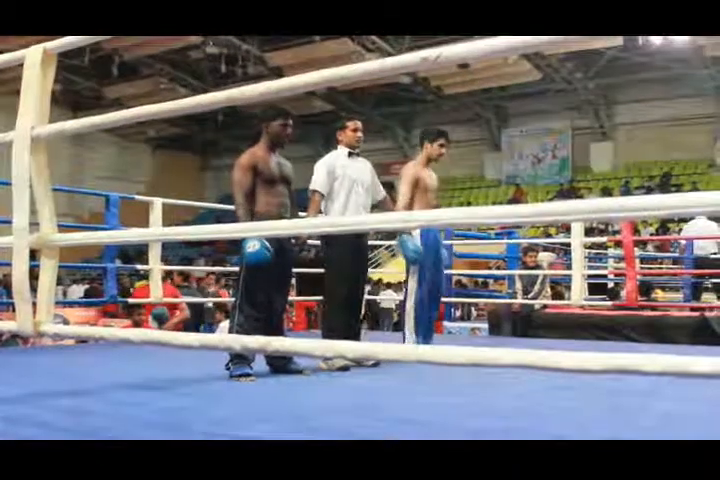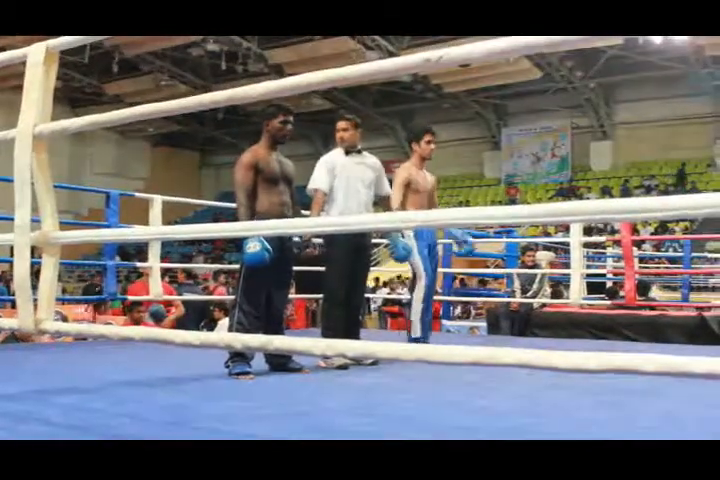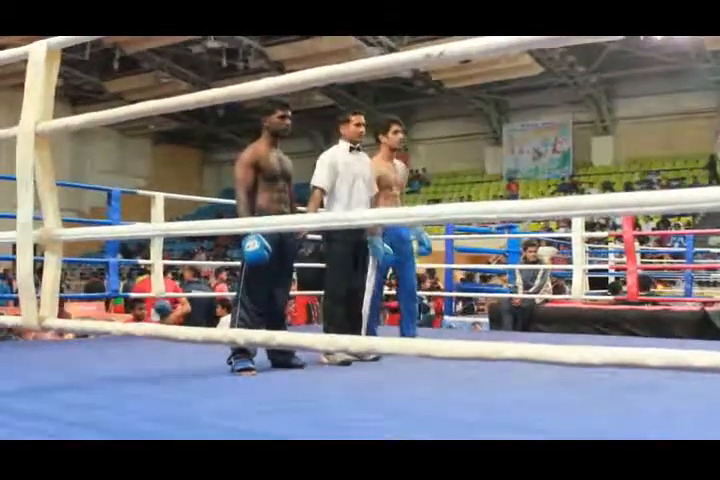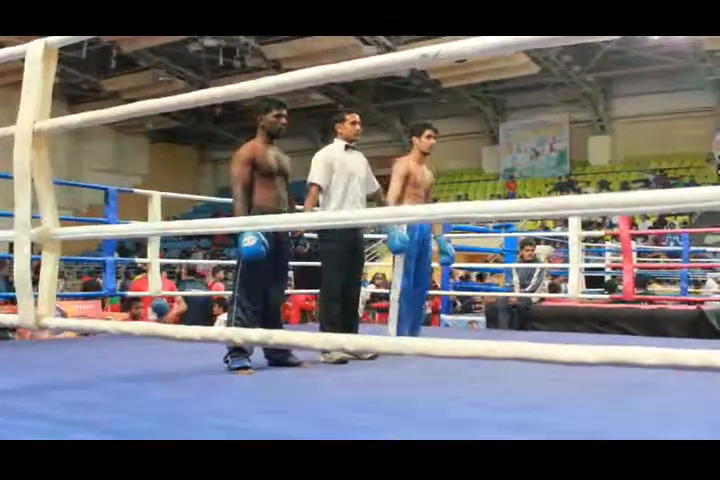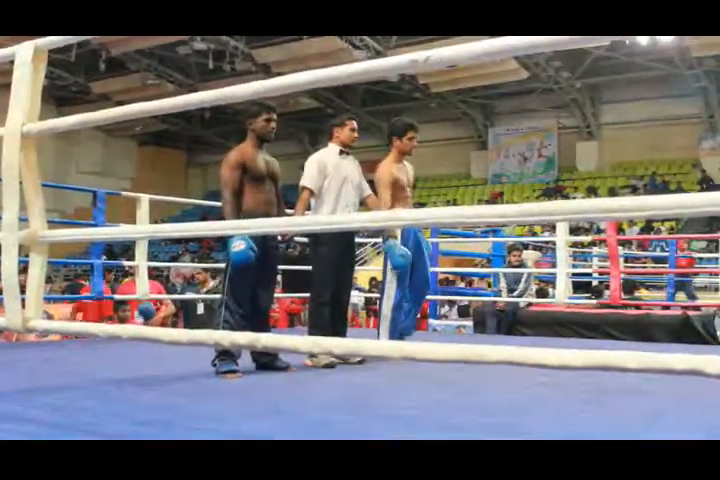
dt=1s
person 1, frame 1
left shoulder: (286, 165)
right shoulder: (249, 159)
right elbow: (241, 199)
right wrist: (249, 233)
left hip: (284, 235)
right hip: (261, 233)
left knee: (278, 301)
right knee: (250, 300)
left ankle: (279, 358)
right ankle: (239, 361)
person 1, frame 2
left shoulder: (287, 163)
right shoulder: (251, 157)
right elbow: (242, 198)
left hip: (285, 234)
left knee: (278, 300)
right knee: (250, 298)
left ankle: (278, 356)
right ankle: (238, 358)
person 1, frame 3
left shoulder: (286, 160)
right shoulder: (251, 155)
right elbow: (243, 195)
left wrist: (298, 230)
right wrist: (249, 230)
left hip: (285, 230)
left knee: (279, 296)
right knee: (252, 295)
left ankle: (280, 352)
right ankle: (241, 355)
person 1, frame 4
left shoulder: (283, 157)
right shoulder: (248, 152)
right elbow: (239, 191)
right wrist: (245, 227)
left hip: (281, 228)
left knee: (275, 295)
right knee: (248, 293)
left ankle: (277, 350)
right ankle: (237, 354)
person 1, frame 5
left shoulder: (272, 162)
right shoulder: (237, 156)
right elbow: (228, 196)
right wrist: (235, 231)
left hip: (269, 233)
right hip: (247, 231)
left knee: (263, 298)
right knee: (236, 297)
left ankle: (264, 354)
right ankle: (225, 357)
person 2, frame 1
left shoulder: (366, 166)
right shoulder: (329, 161)
left elbow: (381, 198)
right elbow: (317, 196)
left hip: (360, 234)
right hip: (338, 234)
left knee: (356, 293)
right knee: (336, 292)
person 2, frame 2
left shoulder: (373, 163)
right shoulder: (329, 160)
left elbow: (384, 196)
right elbow: (319, 194)
left hip: (363, 233)
right hip: (338, 232)
left knee: (356, 292)
right knee: (334, 291)
person 2, frame 3
left shoulder: (365, 159)
right shoulder: (332, 156)
right elbow: (318, 191)
left wrist: (375, 231)
left hip: (360, 230)
right hip: (339, 229)
left knee: (357, 288)
right knee: (337, 288)
right ankle: (332, 347)
person 2, frame 4
left shoulder: (361, 158)
right shoulder: (326, 154)
left elbow: (373, 190)
right elbow: (314, 188)
left hip: (356, 228)
right hip: (334, 227)
left knee: (352, 287)
right knee: (332, 287)
person 2, frame 5
left shoulder: (354, 164)
right shoulder: (320, 159)
left elbow: (367, 195)
right elbow: (306, 192)
left hip: (347, 233)
right hip: (326, 232)
left knee: (342, 292)
right knee: (322, 291)
right ankle: (317, 350)
person 3, frame 1
left shoulder: (433, 176)
right shoulder: (412, 170)
right elbow: (402, 205)
left wrist: (440, 247)
right wrist: (405, 236)
left hip: (433, 233)
right hip: (418, 232)
left knee: (435, 291)
right knee: (416, 289)
left ankle: (423, 341)
right ankle: (411, 343)
person 3, frame 2
left shoulder: (431, 178)
right shoulder: (404, 172)
right elbow: (394, 206)
left wrist: (455, 233)
left hip: (429, 232)
right hip: (412, 231)
left knee: (428, 284)
right knee: (424, 280)
left ankle: (422, 339)
right ankle: (416, 336)
person 3, frame 3
left shoulder: (402, 168)
right shoulder: (374, 167)
left wrist: (417, 230)
left hip: (402, 228)
right hip: (382, 229)
left knee: (408, 284)
right knee: (374, 285)
left ankle: (408, 335)
right ankle: (367, 336)
person 3, frame 4
left shoulder: (428, 173)
right shoulder: (403, 165)
right elbow: (392, 197)
left wrist: (440, 238)
right wrist: (392, 227)
left hip: (424, 228)
right hip: (406, 225)
left knee: (421, 285)
right knee: (403, 283)
left ankle: (412, 335)
right ankle: (397, 335)
person 3, frame 5
left shoulder: (408, 168)
right shoulder: (385, 170)
right elbow: (385, 209)
left wrist: (420, 232)
right wrist: (391, 241)
left hip: (413, 229)
right hip: (398, 231)
left knee: (419, 286)
right knee: (395, 288)
left ankle: (399, 334)
right ankle: (387, 341)
